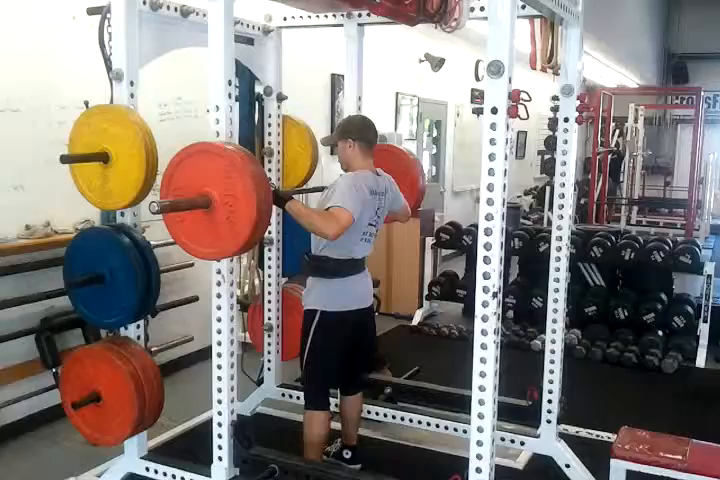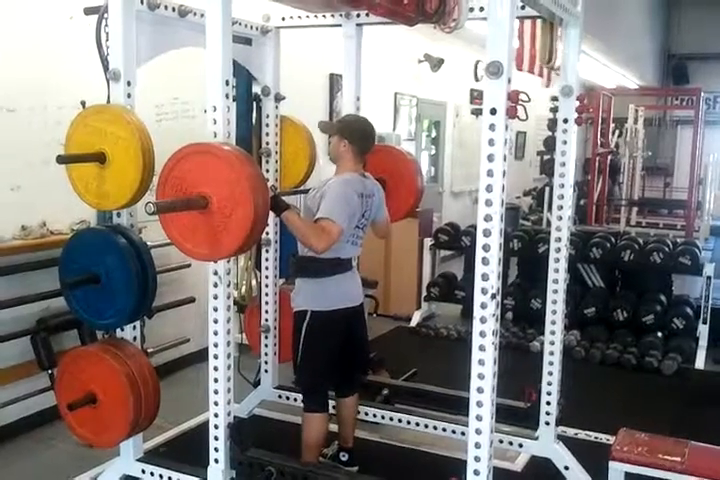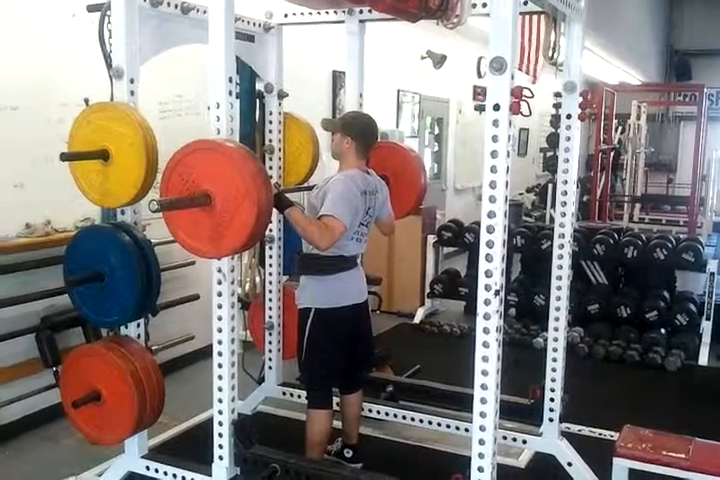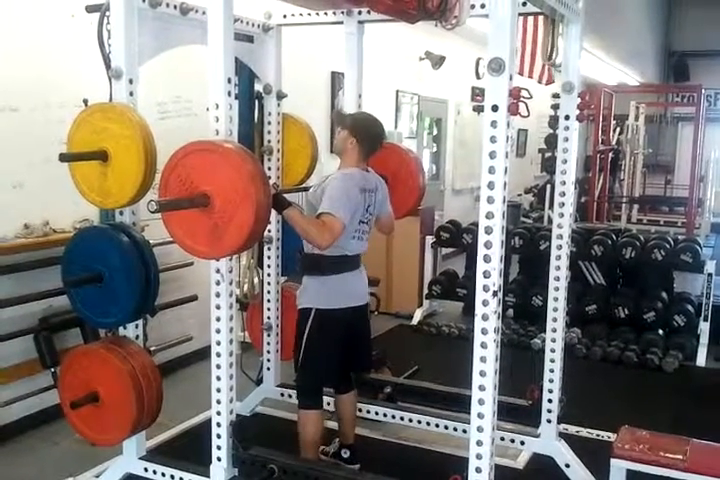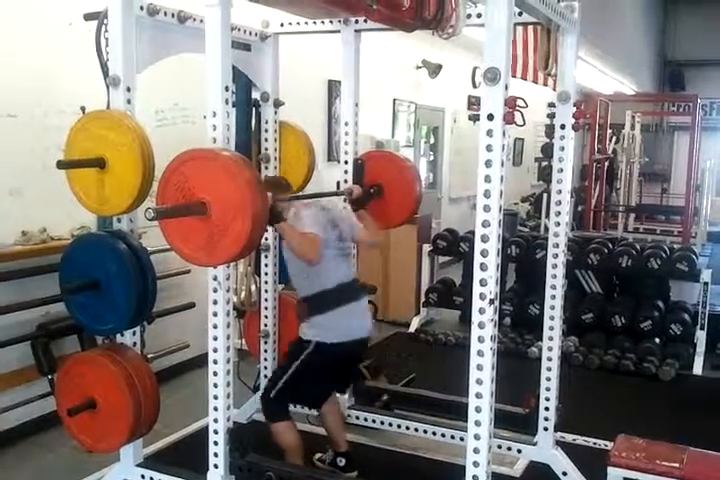
dt=1s
person 1, frame 1
left shoulder: (351, 184)
right shoulder: (384, 182)
left elbow: (331, 227)
right elbow: (404, 213)
left wrist: (284, 200)
left hip: (330, 300)
right hip: (358, 295)
left knee: (316, 390)
right knee: (351, 380)
right ankle: (348, 451)
person 1, frame 2
left shoulder: (340, 187)
right shoulder: (371, 187)
left elbow: (320, 241)
right elbow: (383, 229)
left wrist: (280, 207)
left hip: (320, 300)
right hip: (348, 294)
left knee: (314, 392)
right knee: (346, 382)
left ankle: (309, 470)
right ankle: (345, 453)
person 1, frame 3
left shoulder: (342, 185)
right shoulder: (374, 183)
left elbow: (323, 238)
right elbow: (388, 227)
left wrist: (283, 204)
left hip: (325, 297)
right hip: (352, 292)
left knee: (319, 388)
right knee: (350, 378)
right ankle: (349, 449)
person 1, frame 4
left shoulder: (341, 182)
right shoulder: (374, 182)
left elbow: (323, 236)
right elbow: (387, 225)
left wrist: (281, 203)
left hip: (326, 295)
right hip: (354, 291)
left knee: (309, 387)
right knee: (342, 378)
right ankle: (345, 451)
person 1, frame 5
left shoulder: (299, 213)
right shoulder: (328, 208)
left elbow: (311, 253)
right elbow: (371, 236)
left wrist: (277, 221)
right wrist: (359, 203)
left hip: (329, 329)
right hip: (357, 322)
left knee: (273, 400)
right knee: (320, 388)
right ankle: (341, 457)
